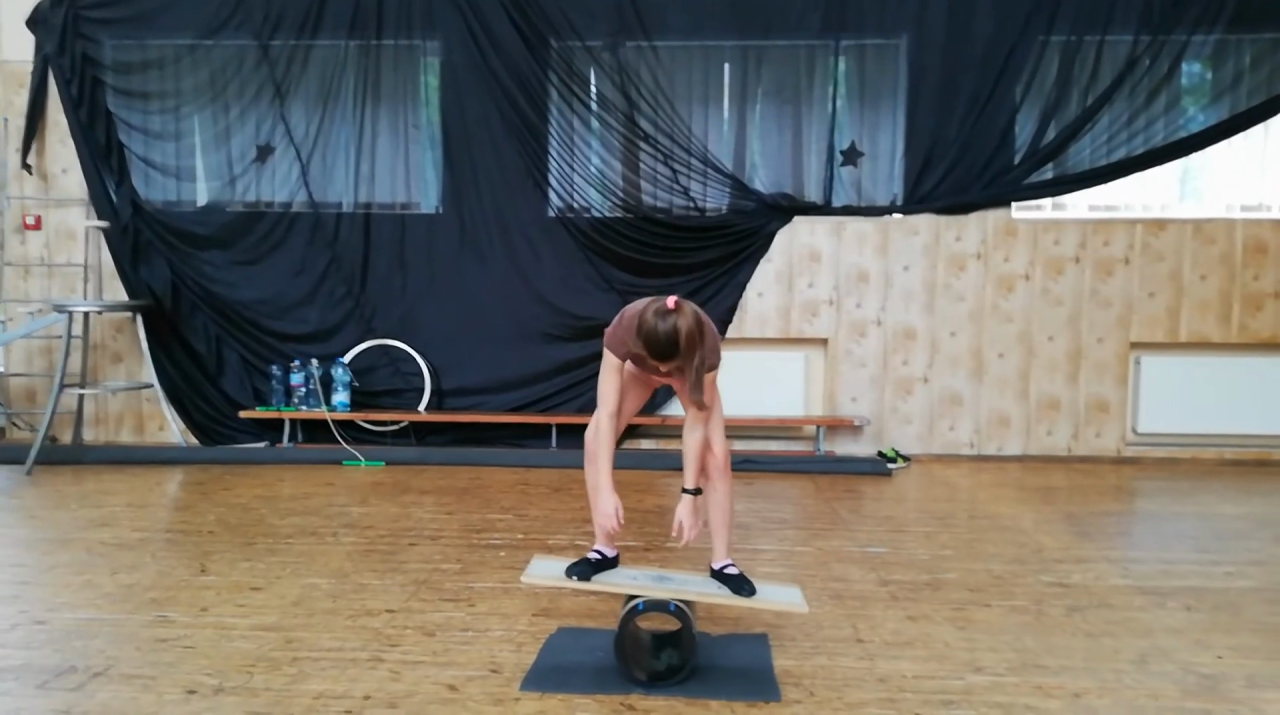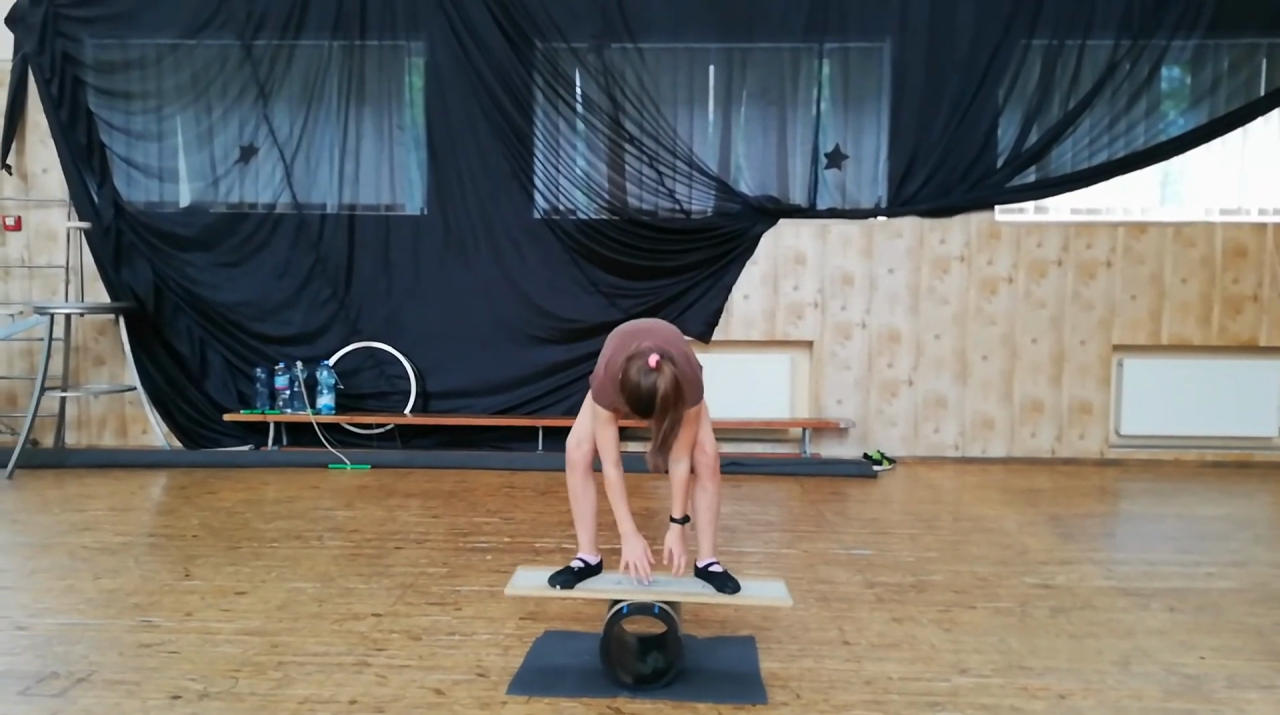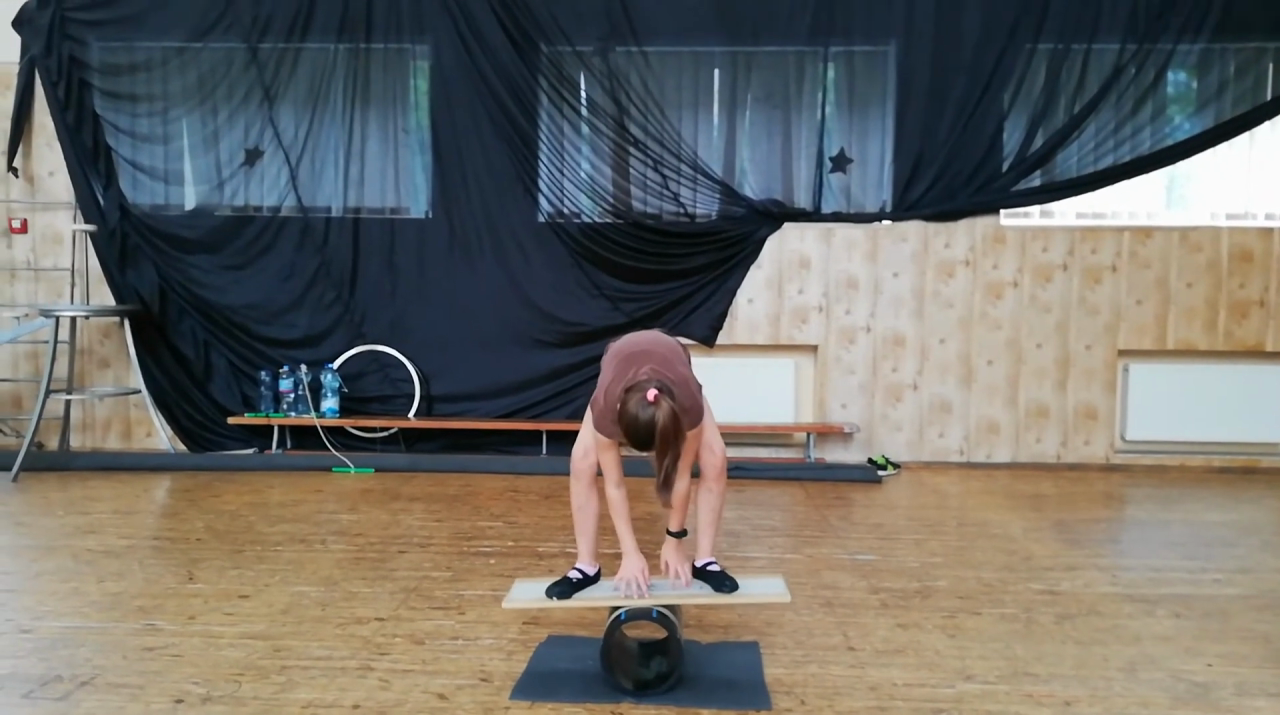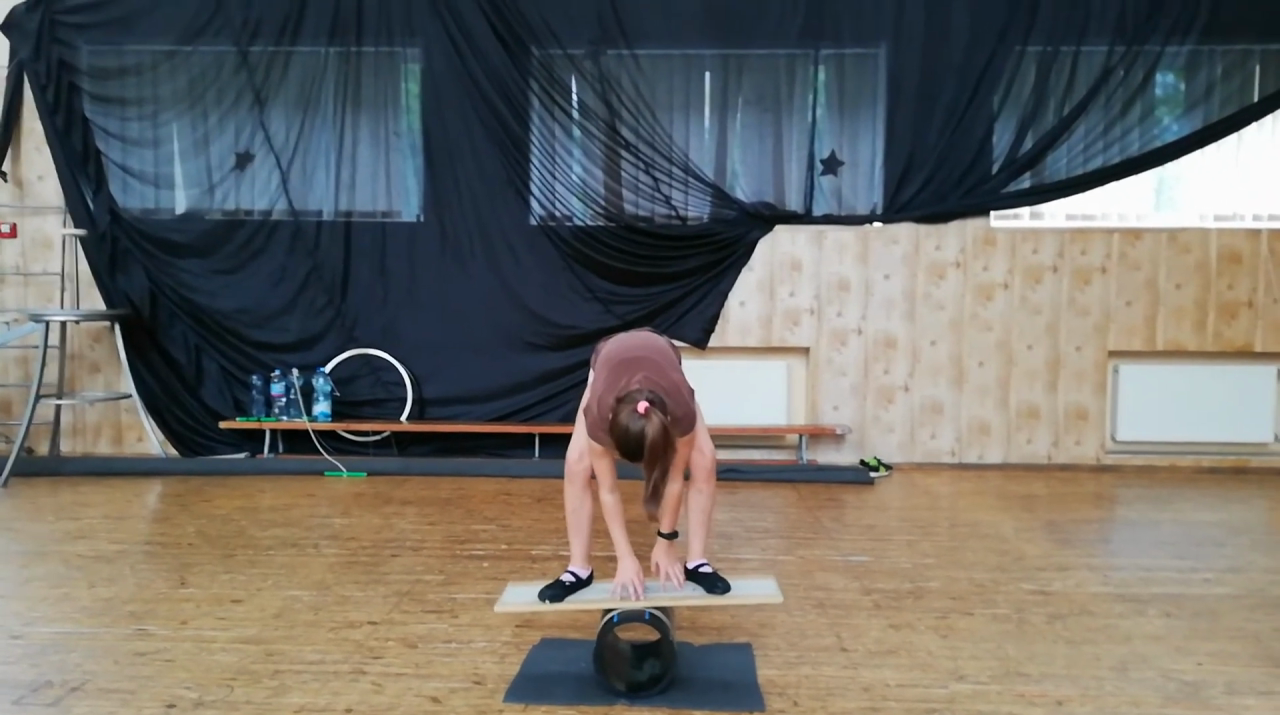
dt=0.4s
person 1, frame 1
left shoulder: (705, 341)
right shoulder: (623, 332)
left elbow: (695, 426)
right elbow: (607, 414)
left wrist: (689, 496)
right wrist: (604, 492)
left hip: (690, 370)
right hip: (637, 367)
left knee: (716, 453)
right knee: (596, 438)
left ankle: (722, 563)
right ankle: (604, 550)
person 1, frame 2
left shoulder: (688, 380)
right shoulder: (606, 380)
left elbow: (681, 459)
right elbow: (611, 465)
left wrist: (677, 525)
right wrist: (629, 535)
left hip: (673, 376)
right hip: (623, 369)
left knee: (706, 453)
right knee: (578, 448)
left ankle: (707, 561)
right ankle: (588, 557)
person 1, frame 3
left shoulder: (688, 404)
right shoulder: (606, 405)
left elbow: (681, 476)
right elbow: (614, 485)
left wrist: (674, 541)
right wrist: (630, 553)
left knee: (715, 458)
right knee: (582, 460)
left ankle: (705, 561)
right ankle: (586, 566)
person 1, frame 4
left shoulder: (681, 409)
right shoulder: (599, 412)
left elbow: (674, 479)
right elbow: (607, 490)
left wrist: (665, 542)
right wrist: (625, 558)
left knee: (703, 460)
right knee: (577, 463)
left ankle: (696, 563)
right ankle: (579, 569)
